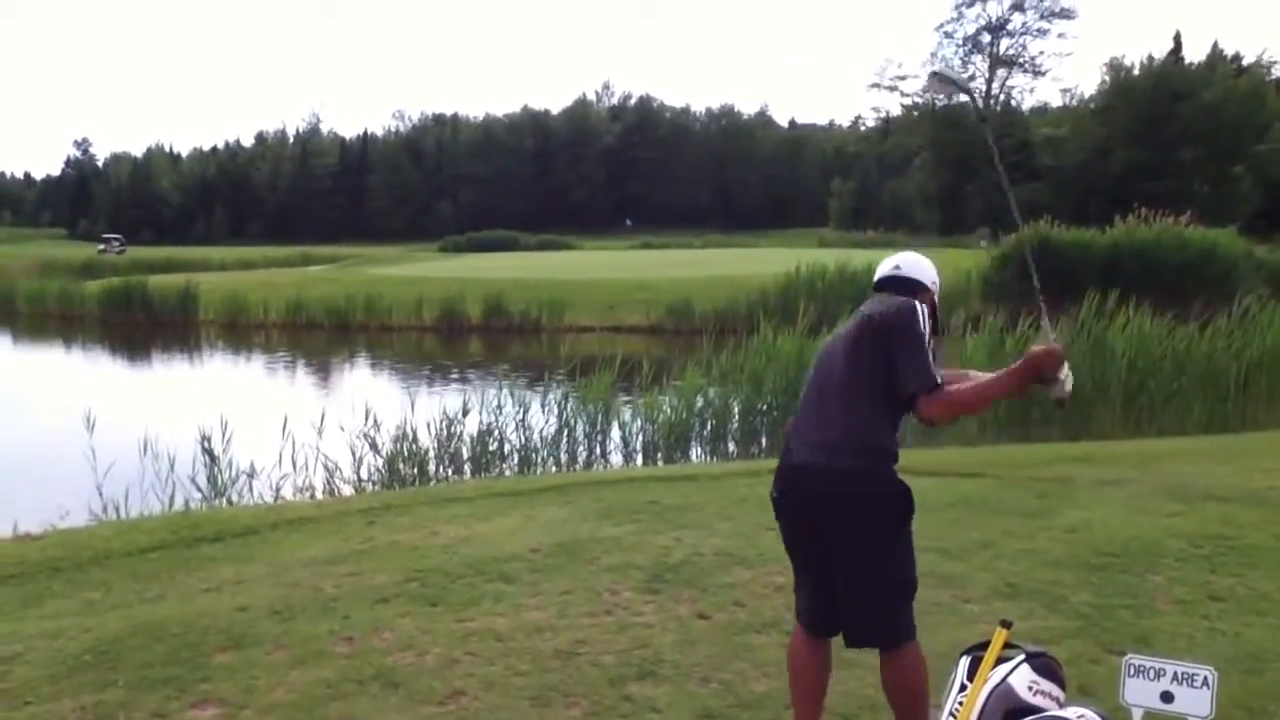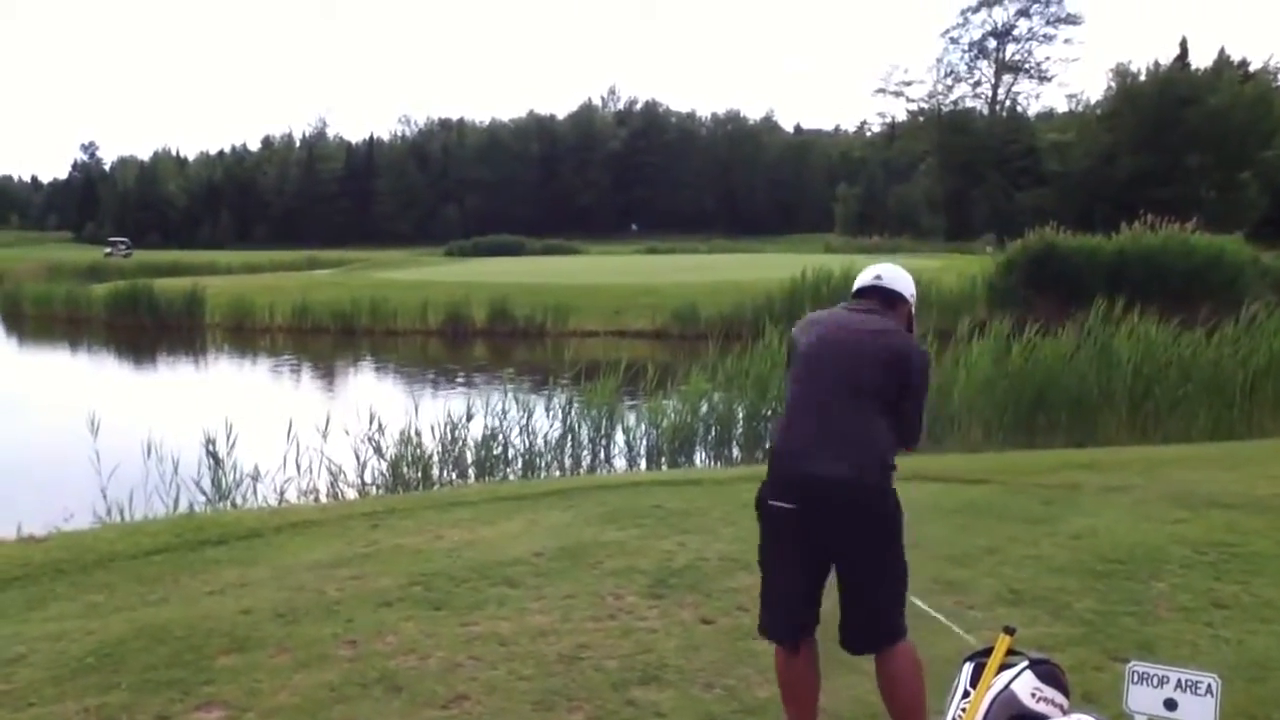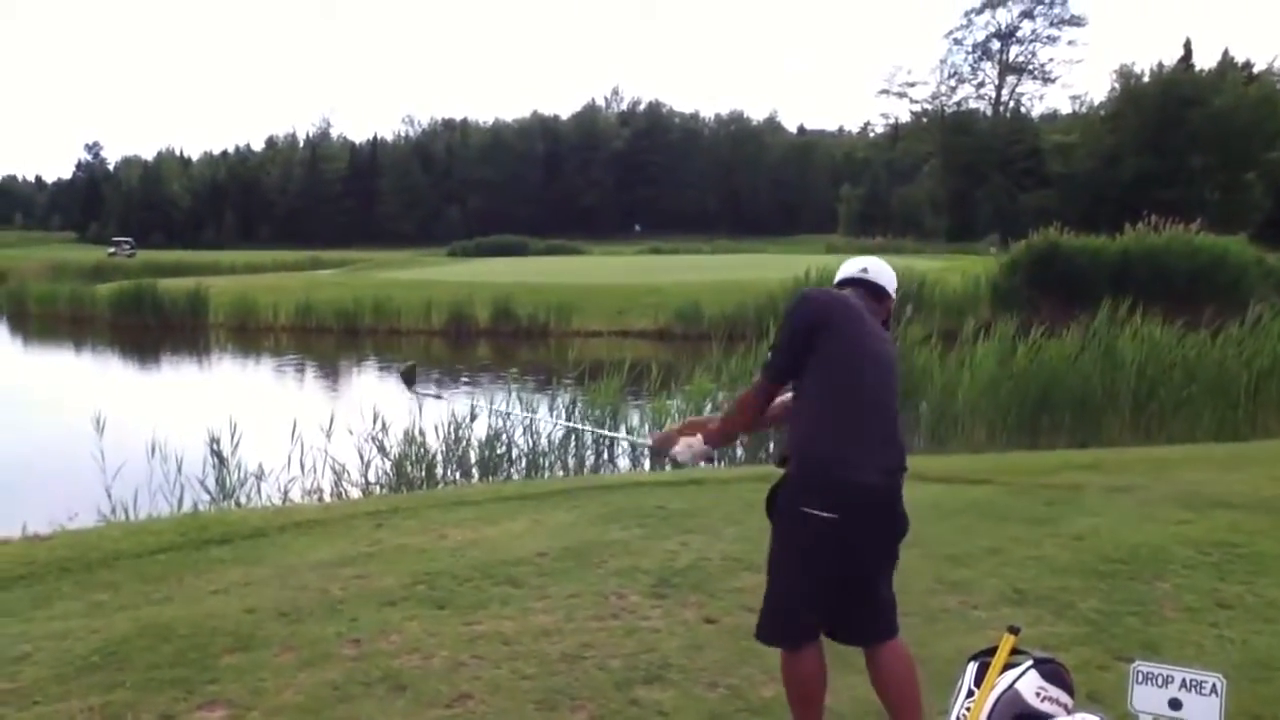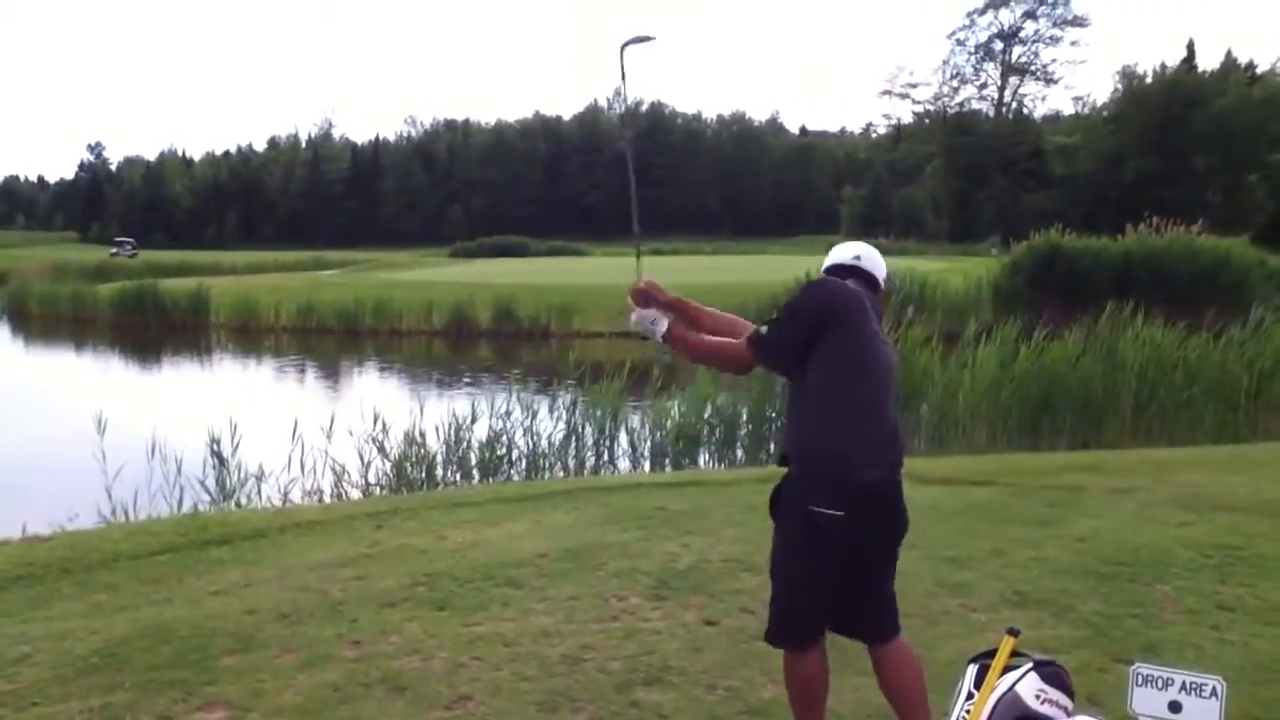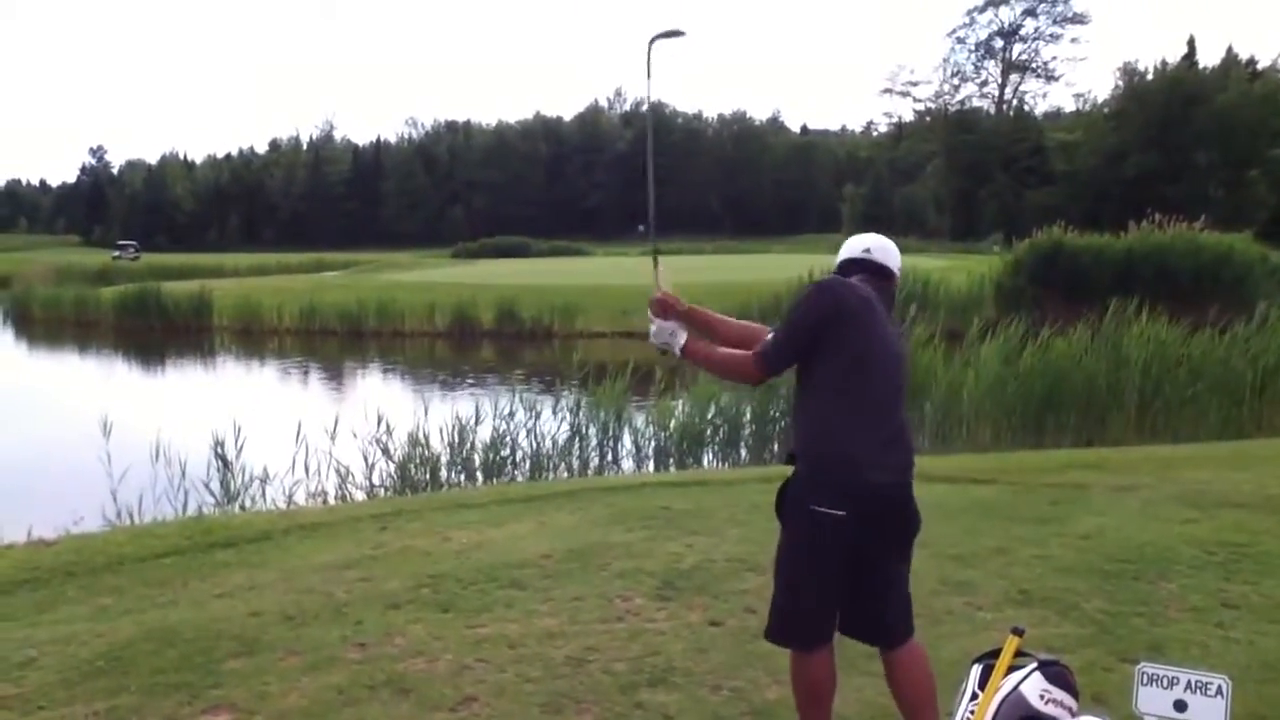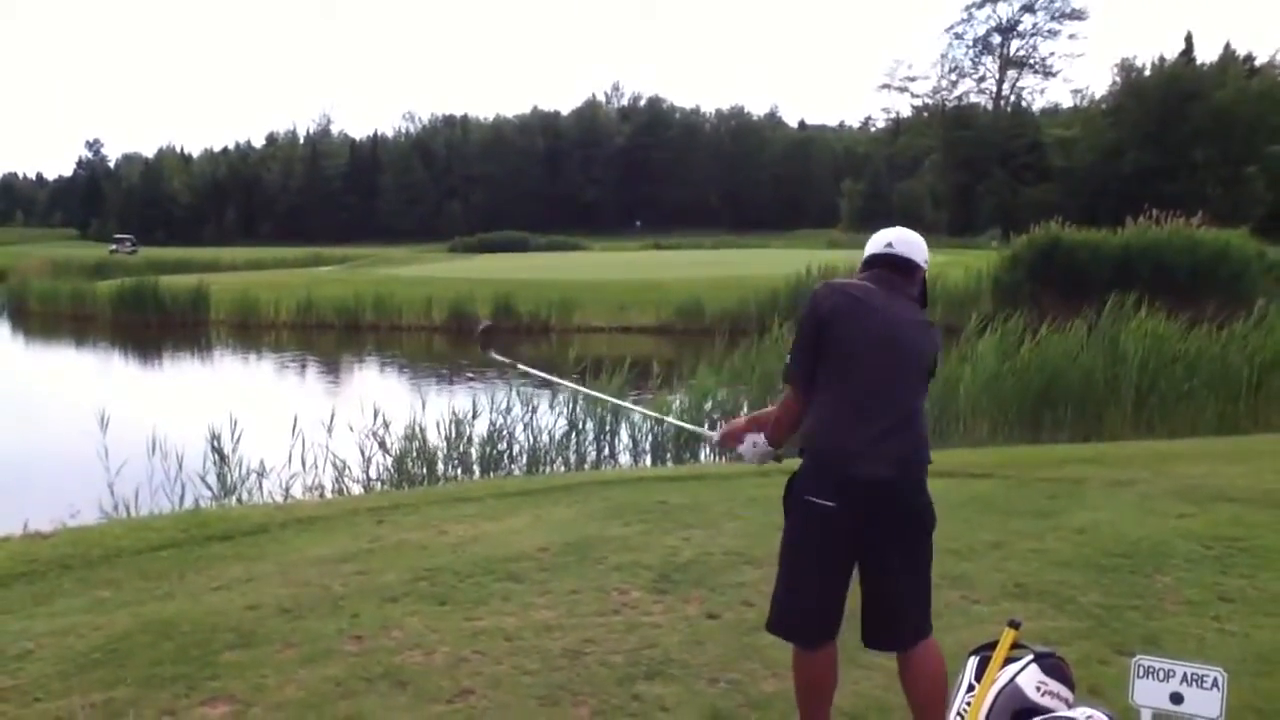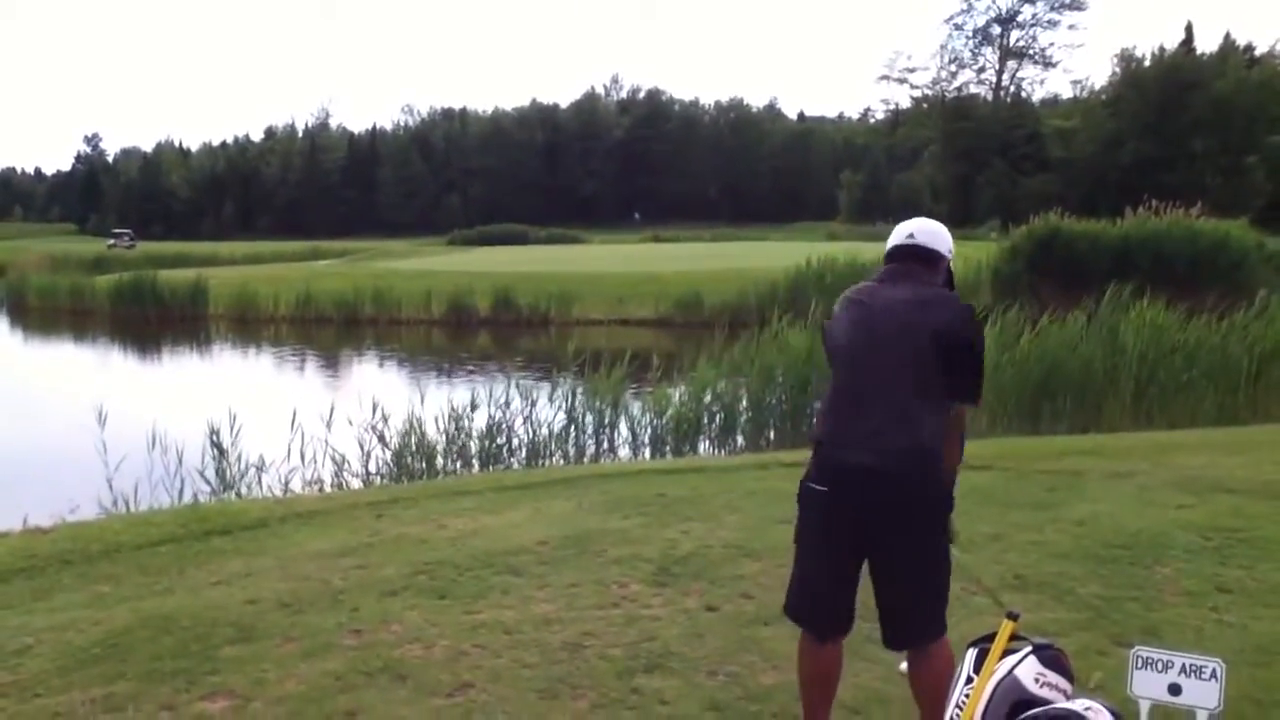
dt=0.2s
person 1, frame 1
left shoulder: (856, 325)
right shoulder: (906, 312)
left elbow: (940, 382)
right elbow: (934, 407)
left wrist: (1018, 375)
right wrist: (1021, 373)
left hip: (796, 481)
right hip: (857, 483)
left knee: (812, 621)
right knee: (893, 631)
person 1, frame 2
left shoulder: (808, 328)
right shoulder: (908, 351)
right elbow: (896, 441)
left hip: (789, 491)
right hip: (863, 498)
left knee: (793, 630)
right knee: (887, 635)
person 1, frame 3
left shoulder: (813, 306)
right shoulder: (881, 349)
left elbow: (765, 392)
left wrist: (709, 434)
right wrist: (707, 428)
left hip: (818, 496)
right hip: (878, 503)
left knee: (798, 631)
right knee: (878, 631)
person 1, frame 4
left shoulder: (826, 294)
right shoulder: (874, 334)
left elbow: (747, 355)
right elbow: (757, 338)
left wrist: (665, 329)
right wrist: (671, 304)
left hip: (823, 493)
right hip: (880, 495)
left knee: (801, 632)
right knee: (882, 629)
person 1, frame 5
left shoulder: (832, 296)
right shoulder: (887, 330)
left elbow: (757, 368)
right elbow: (770, 339)
left wrist: (679, 341)
right wrist: (687, 311)
left hip: (828, 493)
right hip: (891, 496)
left knee: (808, 633)
right knee: (896, 633)
person 1, frame 6
left shoulder: (832, 298)
right shoulder: (925, 332)
left elbow: (799, 396)
left wrist: (755, 430)
right wrist: (765, 427)
left hip: (831, 486)
right hip: (903, 492)
left knee: (812, 630)
right knee: (911, 633)
person 1, frame 7
left shoulder: (848, 306)
right shoulder: (956, 317)
right elbow: (952, 417)
right wrist: (940, 481)
left hip: (834, 476)
right hip: (912, 483)
left knee: (822, 622)
right knee: (924, 631)
